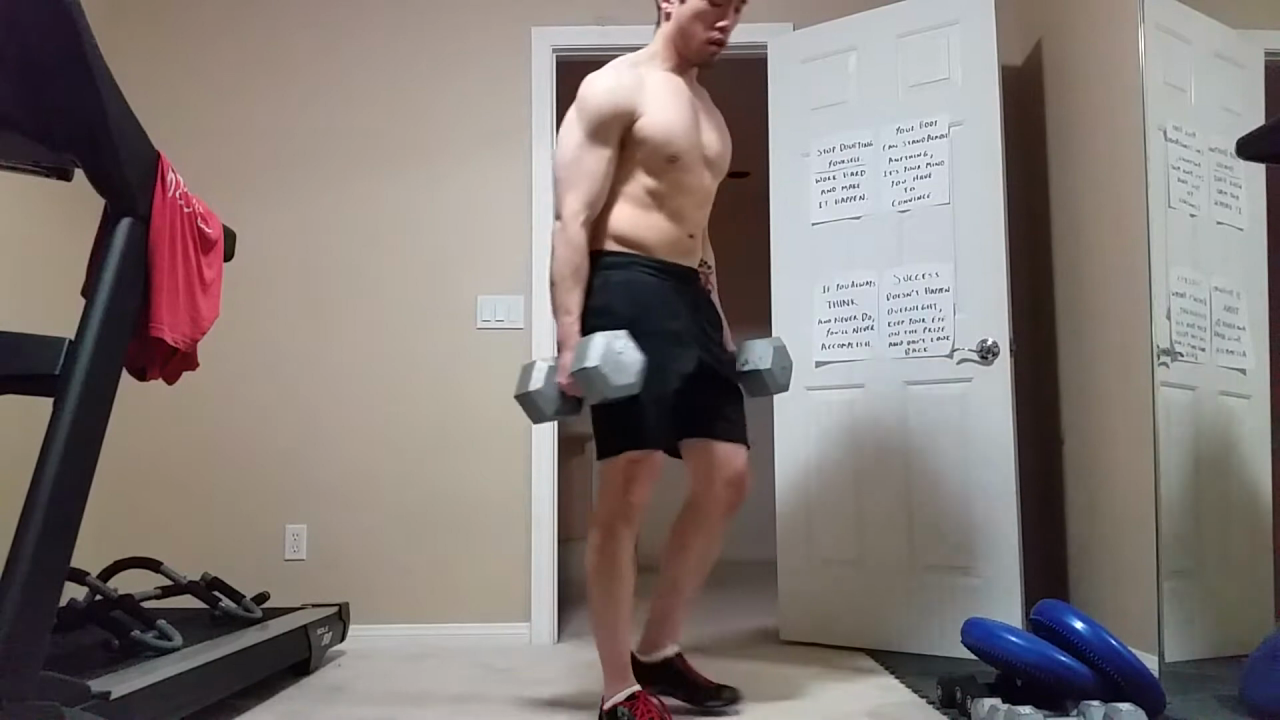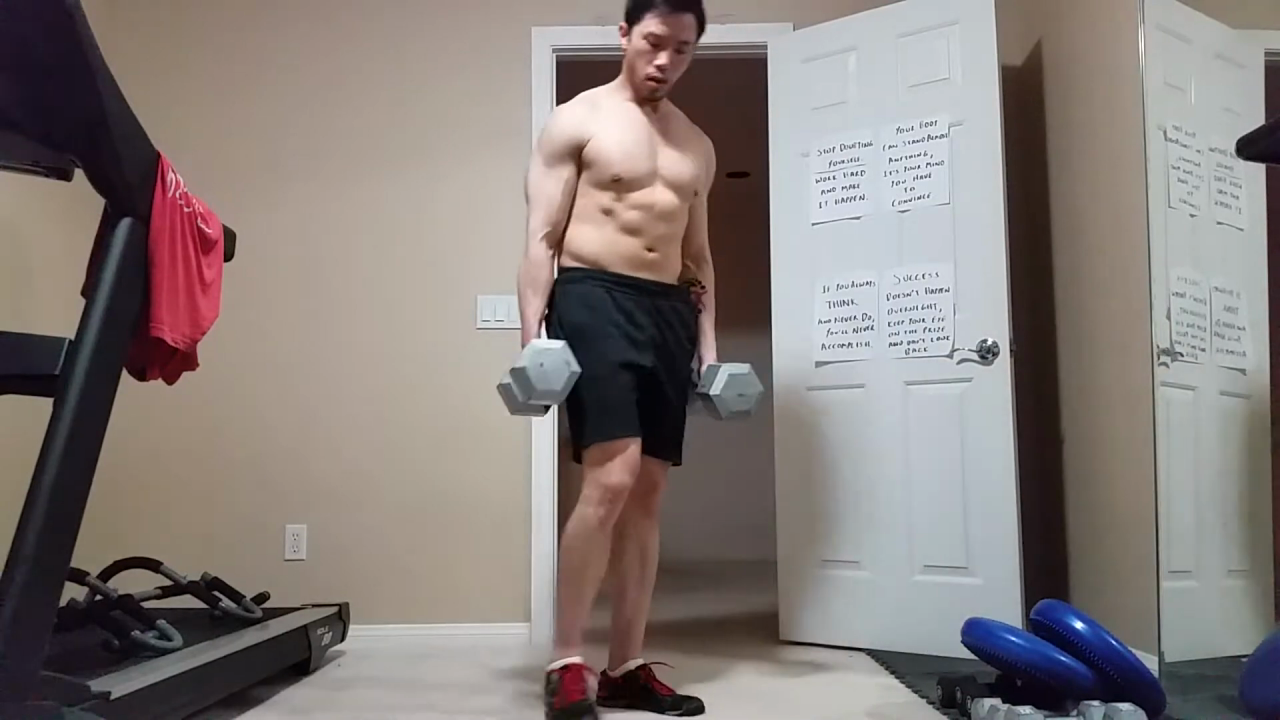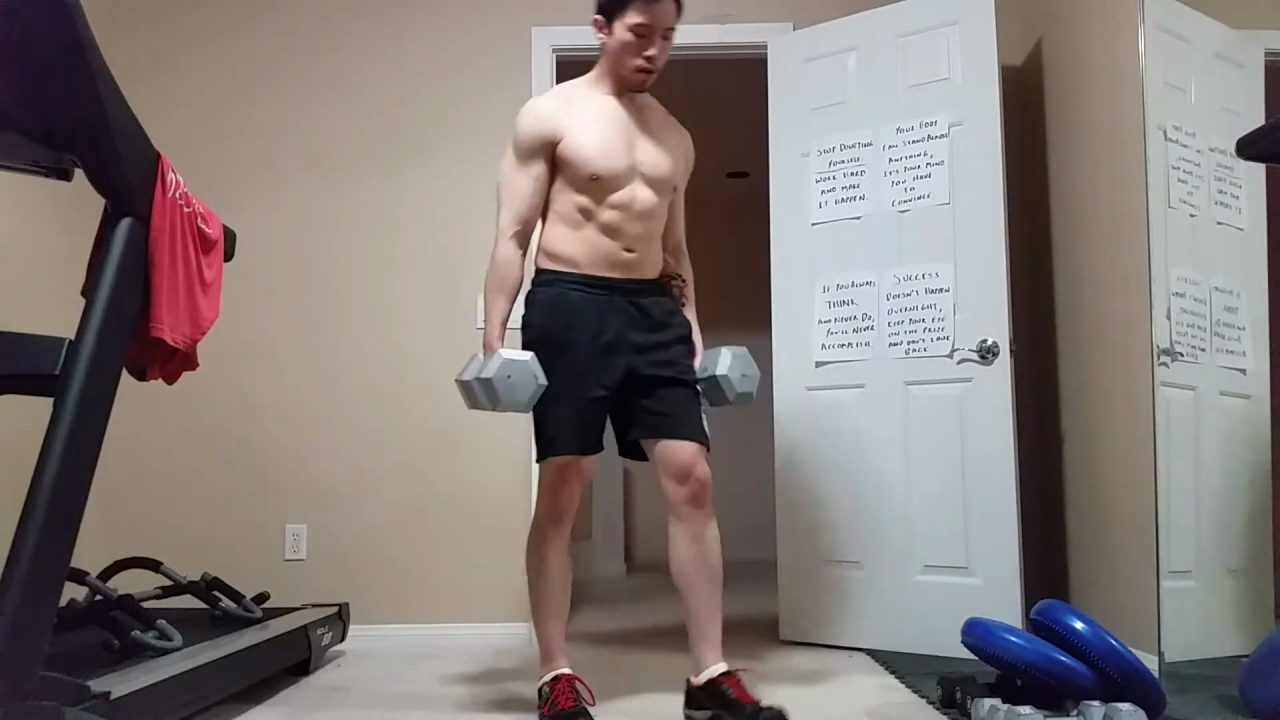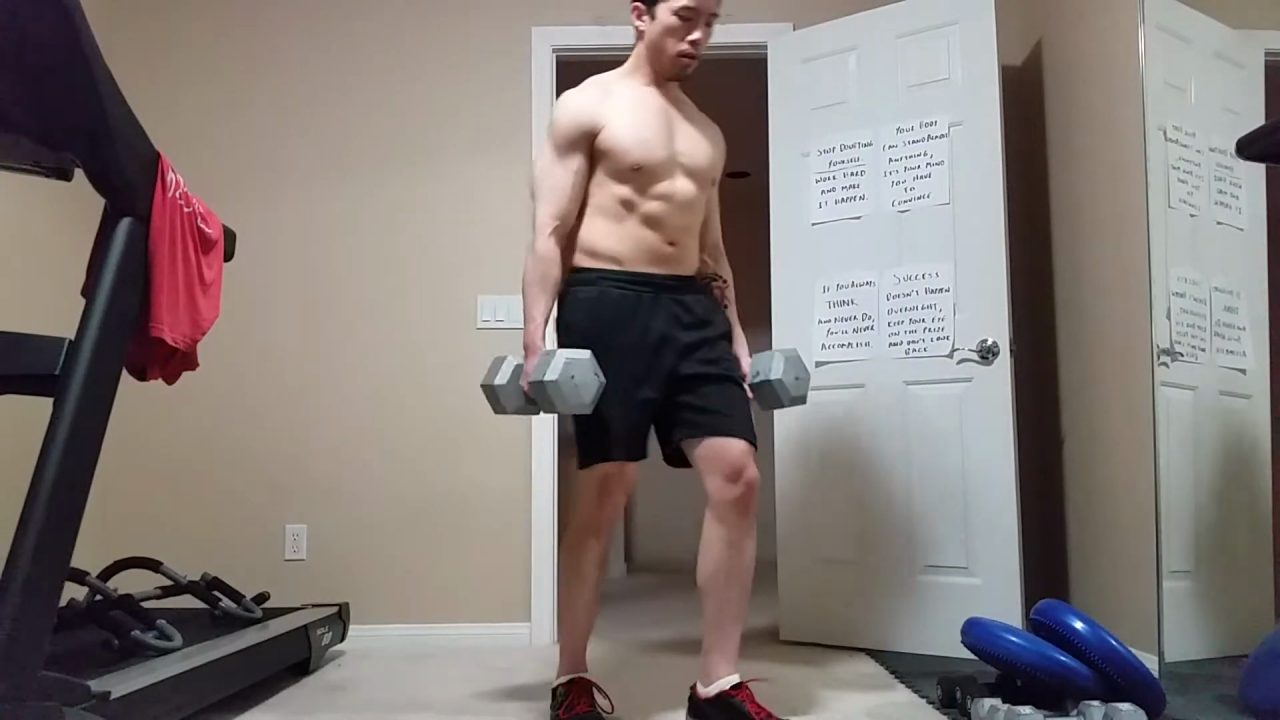
dt=0.7s
person 1, frame 1
left shoulder: (709, 112)
right shoulder: (615, 89)
right elbow: (572, 221)
left wrist: (718, 318)
right wrist: (569, 337)
left hip: (689, 296)
right hip: (628, 290)
left knee: (728, 476)
right knee: (626, 493)
left ankle: (659, 648)
person 1, frame 2
left shoulder: (698, 147)
right shoulder: (576, 121)
right elbow: (541, 240)
left wrist: (707, 339)
right wrist: (531, 336)
left hip: (668, 313)
right hip: (594, 301)
left knee: (646, 493)
right knee: (611, 480)
right ankle: (567, 661)
person 1, frame 3
left shoulder: (675, 137)
right shoulder: (549, 116)
right elbow: (511, 236)
left wrist: (692, 332)
right wrist: (493, 336)
left hip: (652, 312)
right hip: (570, 306)
left knee: (691, 482)
right knee: (561, 493)
person 1, frame 4
left shoulder: (707, 133)
right shoulder: (586, 107)
right elbow: (549, 233)
left wrist: (737, 339)
right wrist: (535, 336)
left hip: (693, 311)
right hip: (609, 305)
left knee: (736, 480)
right knee: (602, 498)
